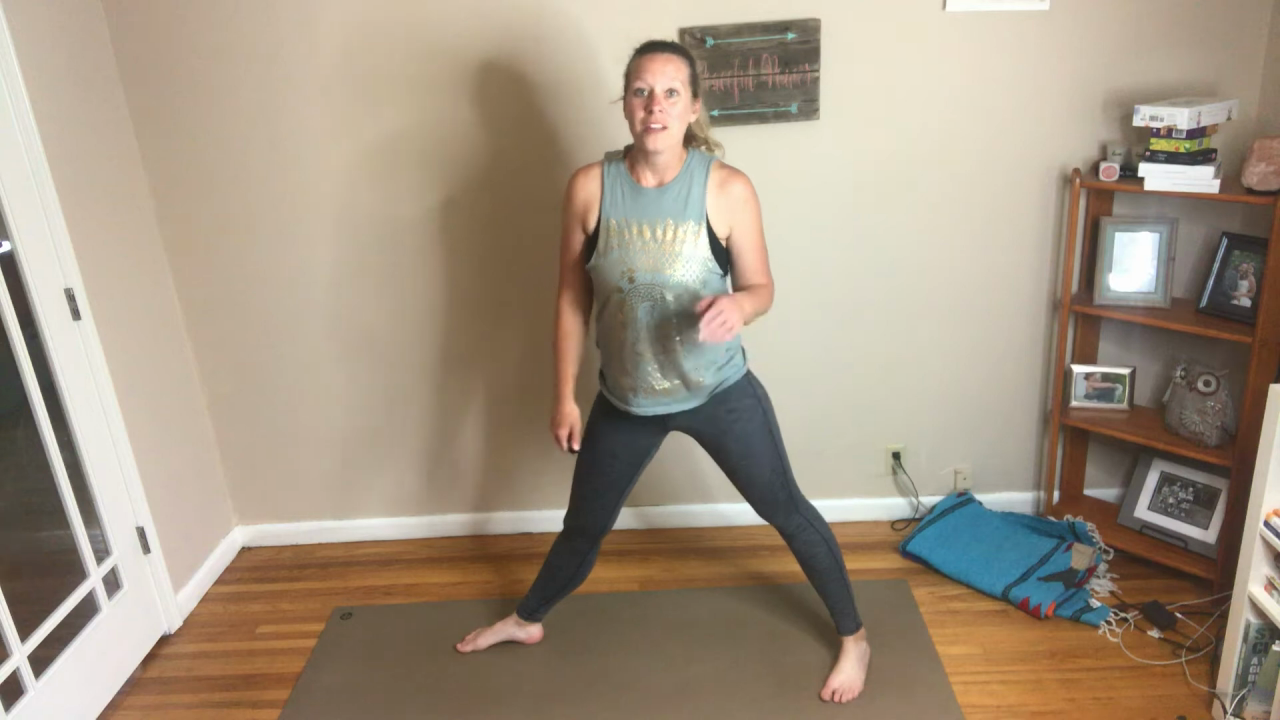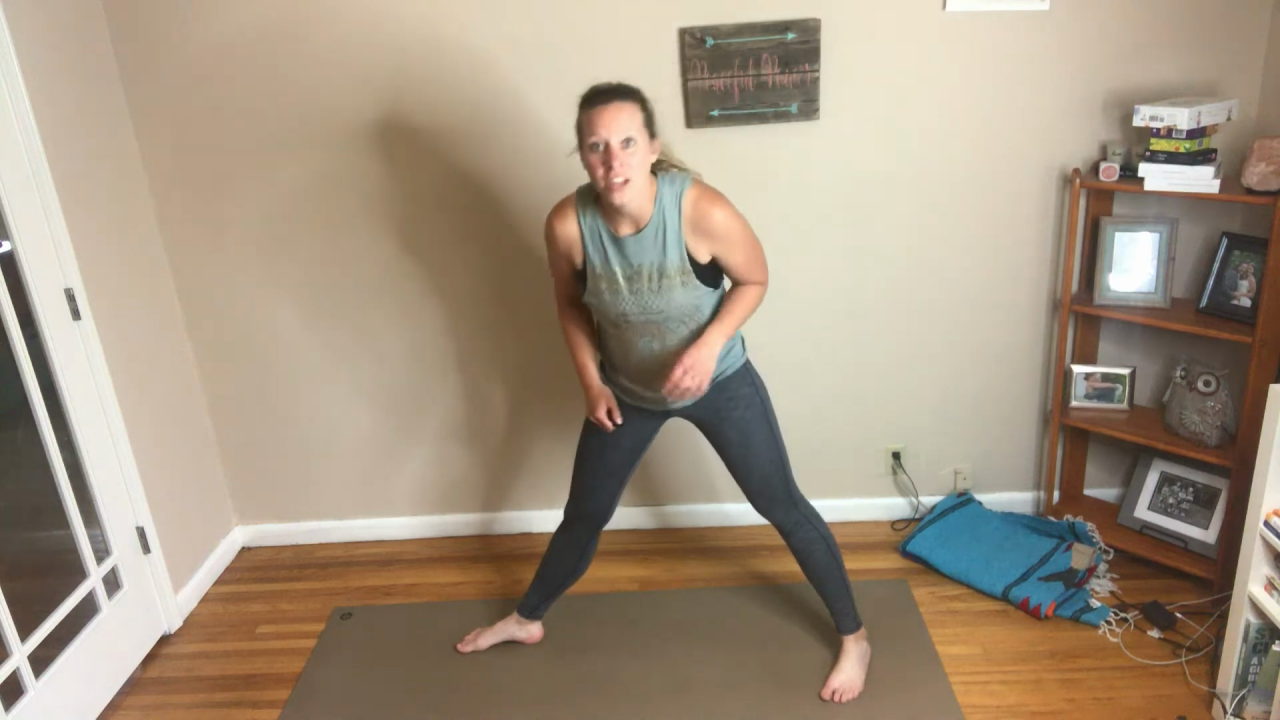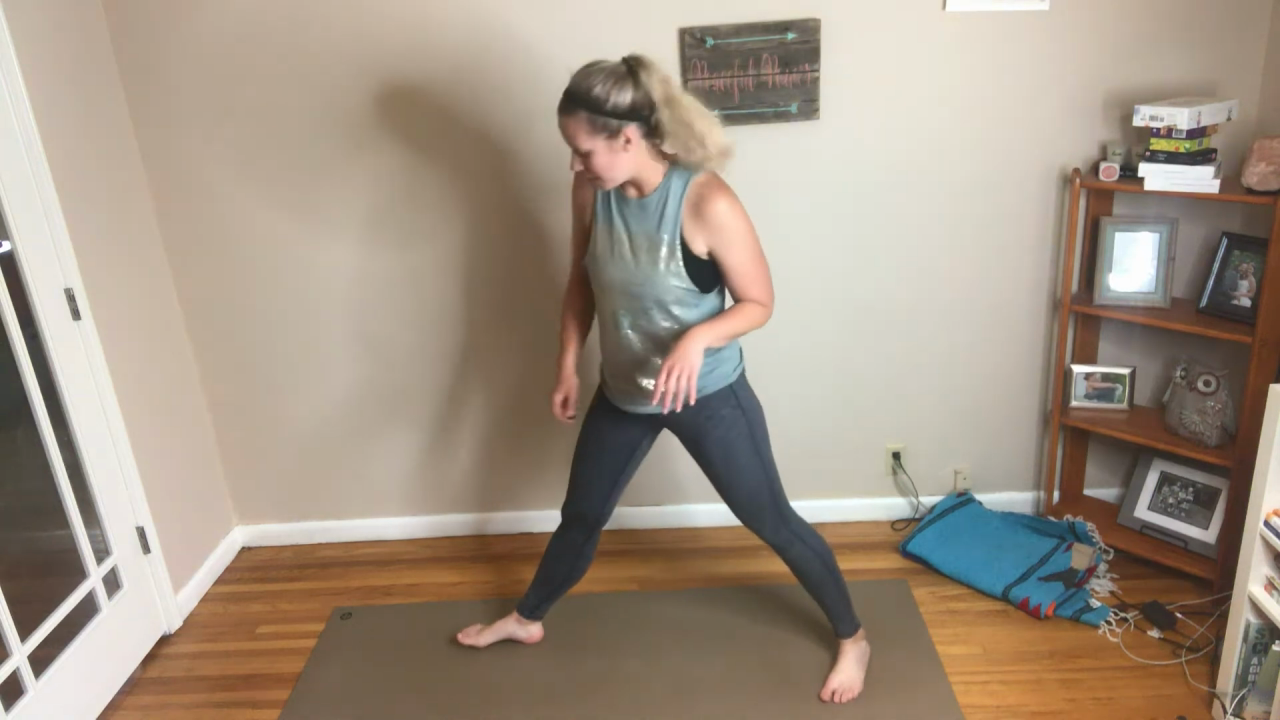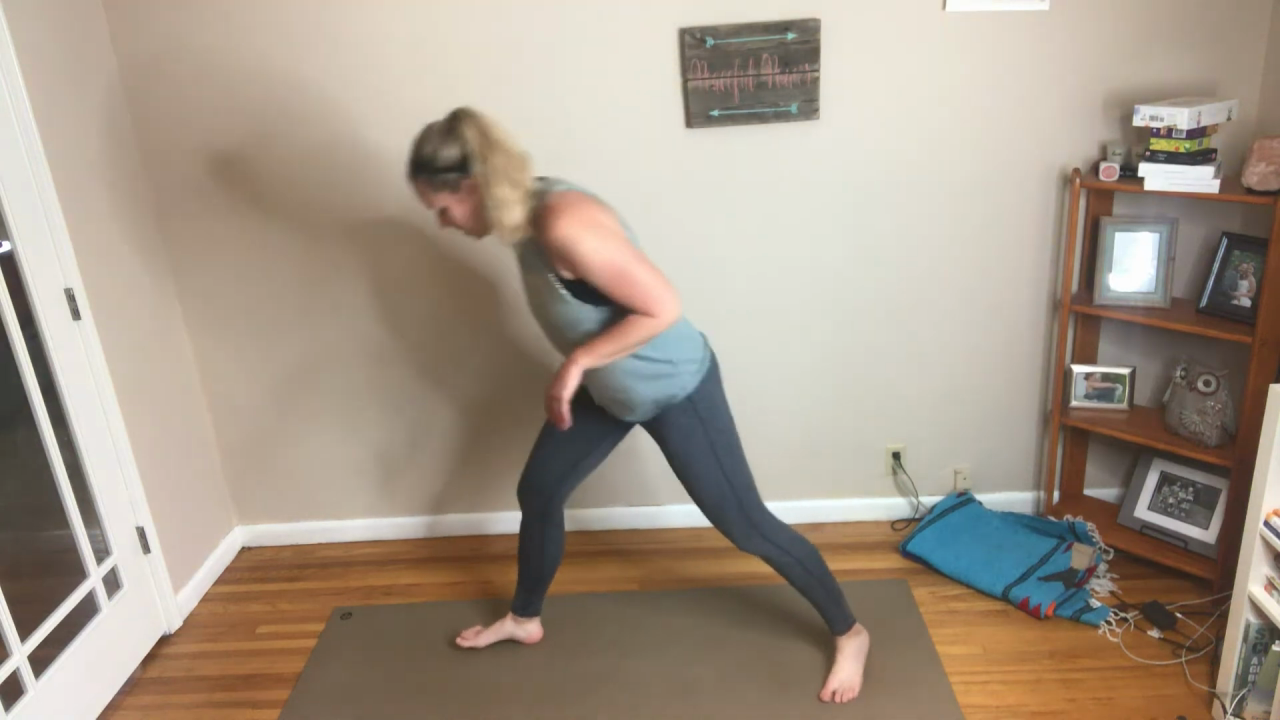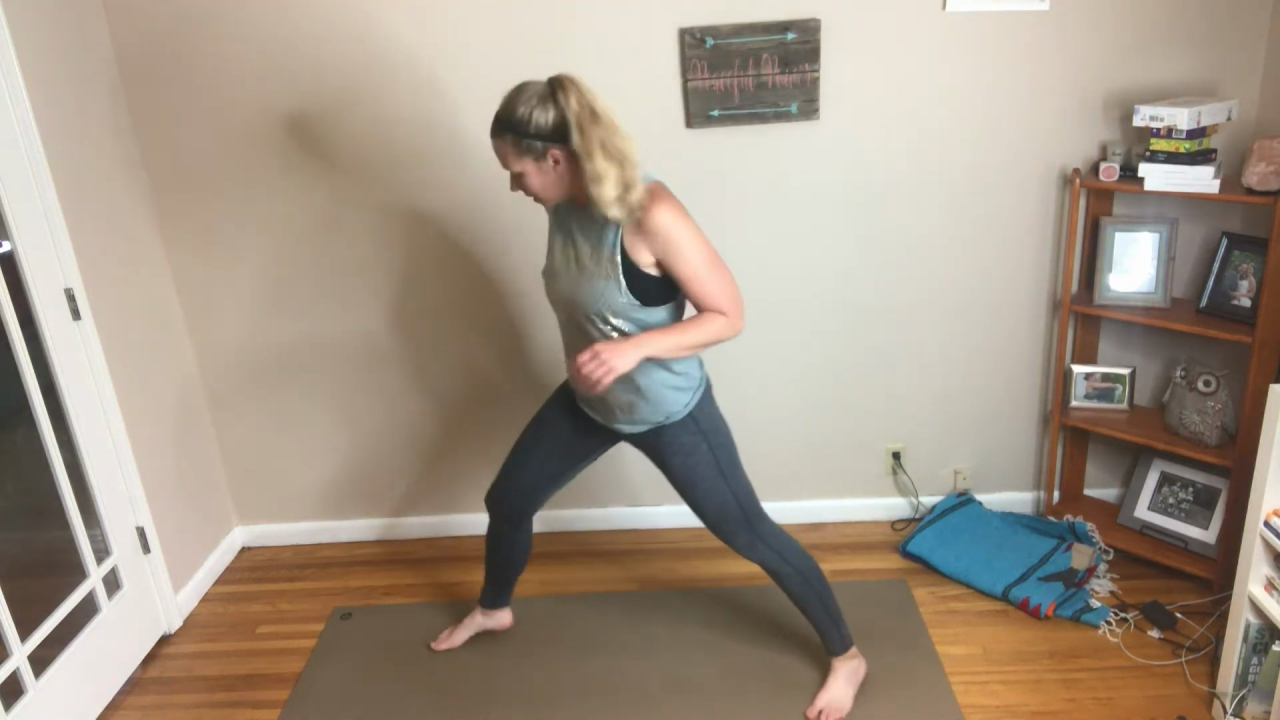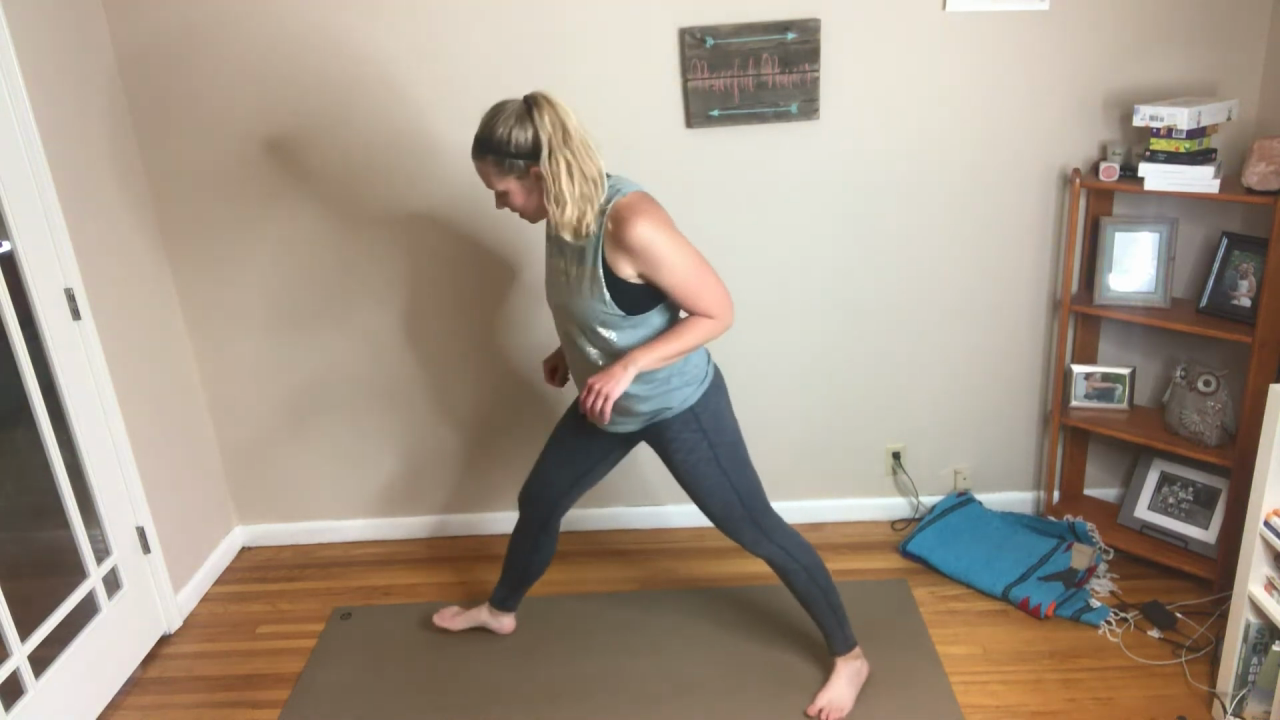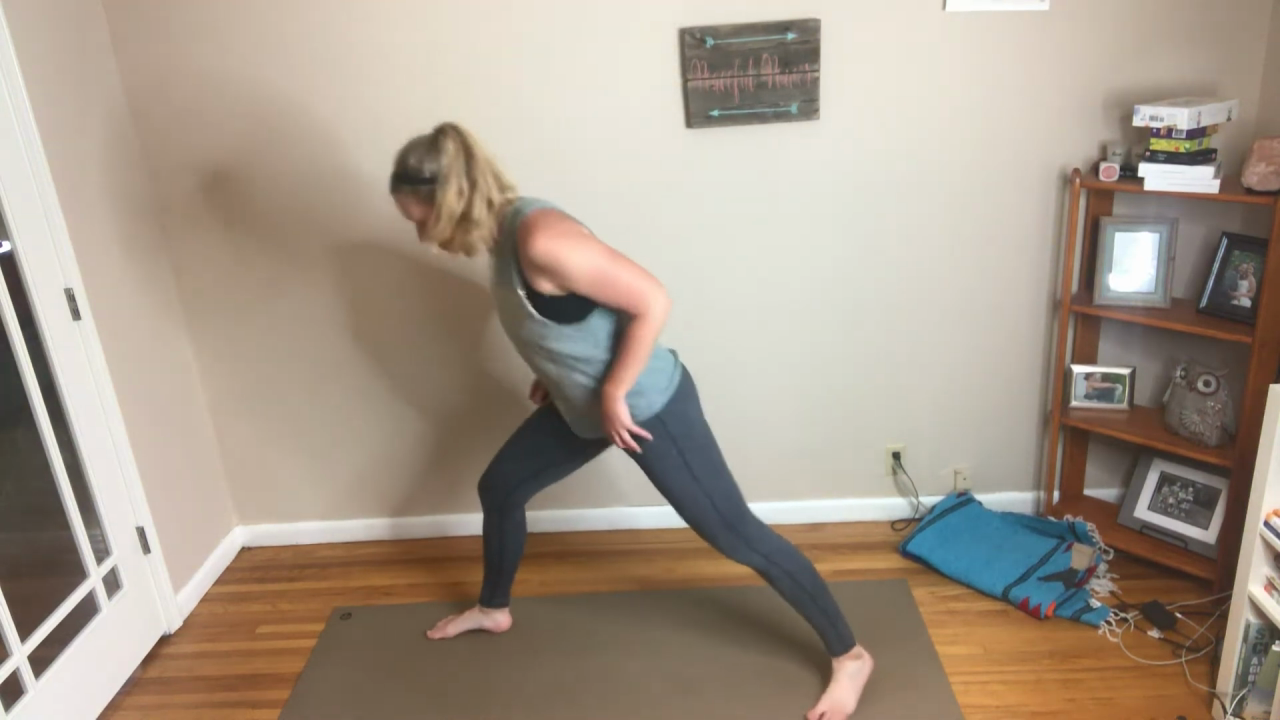
dt=0.7s
person 1, frame 1
left shoulder: (727, 188)
right shoulder: (590, 186)
left elbow: (759, 288)
right elbow: (573, 298)
left wrist: (737, 309)
right wrist: (565, 396)
left hip: (718, 392)
right hip: (625, 399)
left knee: (786, 512)
right knee: (584, 524)
left ankle: (853, 639)
right ankle: (525, 620)
person 1, frame 2
left shoulder: (703, 211)
right shoulder: (567, 223)
left elbow: (753, 281)
left wrist: (707, 345)
right wrist: (591, 381)
left hip: (718, 380)
right hip: (627, 389)
left knee: (784, 508)
right knee: (584, 513)
left ankle: (854, 637)
right ankle: (526, 619)
person 1, frame 3
left shoulder: (708, 202)
right shoulder: (590, 191)
left elbow: (758, 304)
left wrist: (695, 341)
right wrist: (567, 366)
left hip: (709, 393)
right hip: (623, 392)
left knee: (771, 521)
right knee: (581, 514)
left ankle: (851, 639)
right ankle: (527, 619)
person 1, frame 4
left shoulder: (562, 224)
right shoulder: (521, 214)
left elbow: (660, 308)
left wrist: (577, 362)
right wrist: (575, 369)
left hip: (676, 387)
right hip: (607, 388)
left knee: (745, 526)
right knee: (537, 491)
left ankle: (848, 635)
right ankle: (523, 618)
person 1, frame 5
left shoulder: (650, 212)
right shoulder: (565, 204)
left elbow: (728, 316)
left wrist: (634, 349)
left hip: (668, 408)
right hip: (587, 398)
left knee: (750, 535)
right knee: (508, 498)
left ankle: (846, 657)
right ankle: (493, 609)
person 1, frame 6
left shoulder: (631, 222)
right shoulder: (564, 212)
left elbow: (716, 313)
left wrist: (628, 366)
right wrist: (571, 351)
left hip: (678, 405)
right hip: (607, 403)
left knee: (756, 530)
right knee: (539, 501)
left ankle: (848, 657)
right ankle: (499, 610)
person 1, frame 7
left shoulder: (537, 238)
right shoulder: (499, 231)
left elbow: (651, 302)
left wrist: (615, 395)
right wrist: (554, 377)
left hip: (647, 407)
right hip: (580, 405)
left knee: (735, 535)
right knee: (498, 487)
left ankle: (849, 656)
right ankle: (492, 608)
